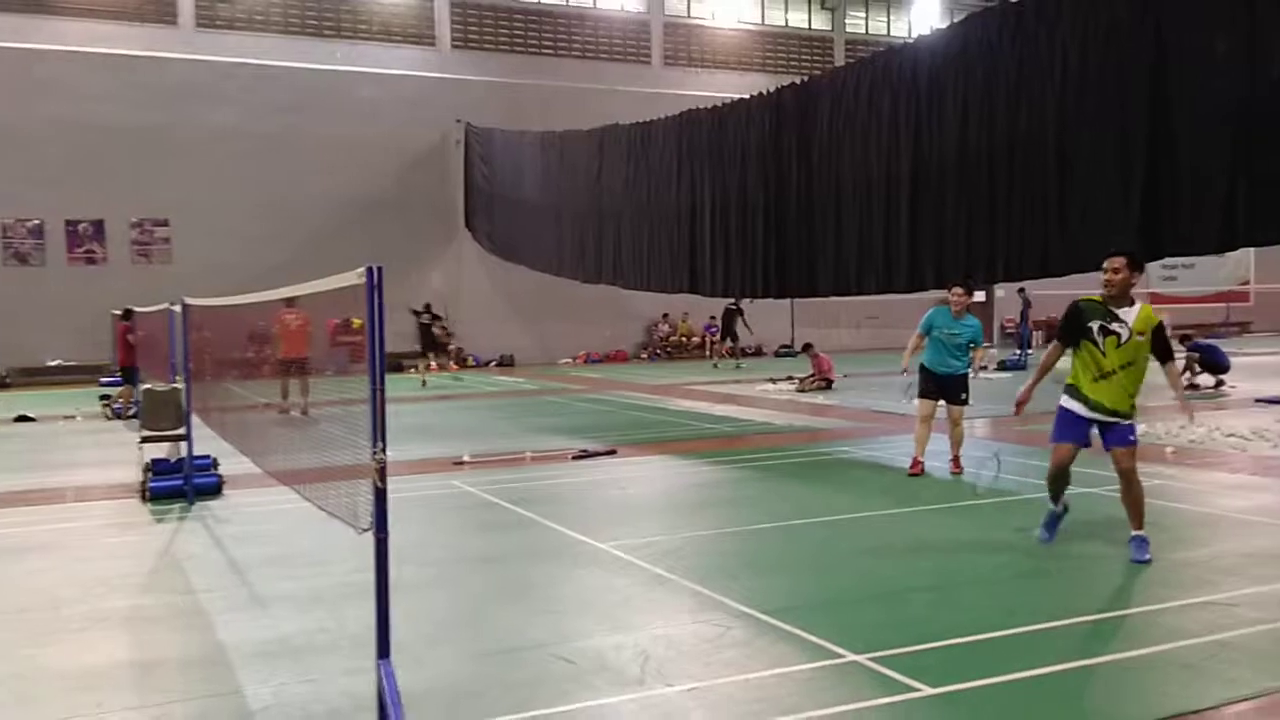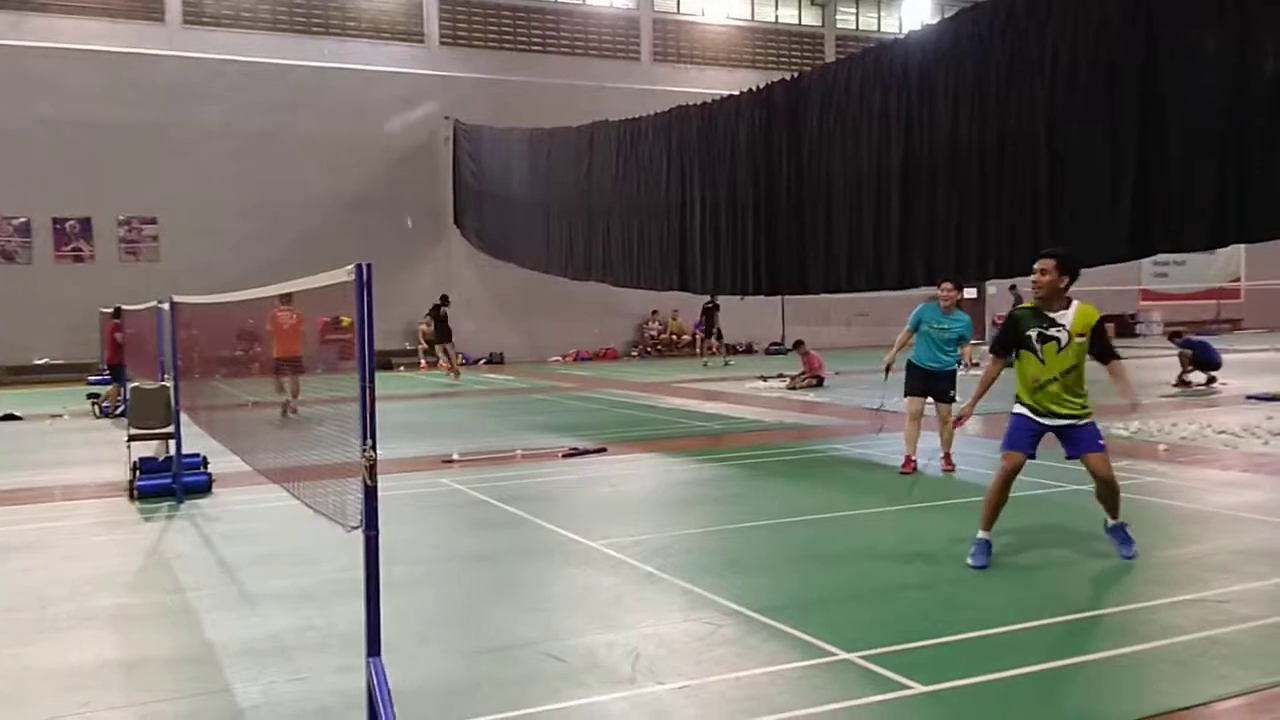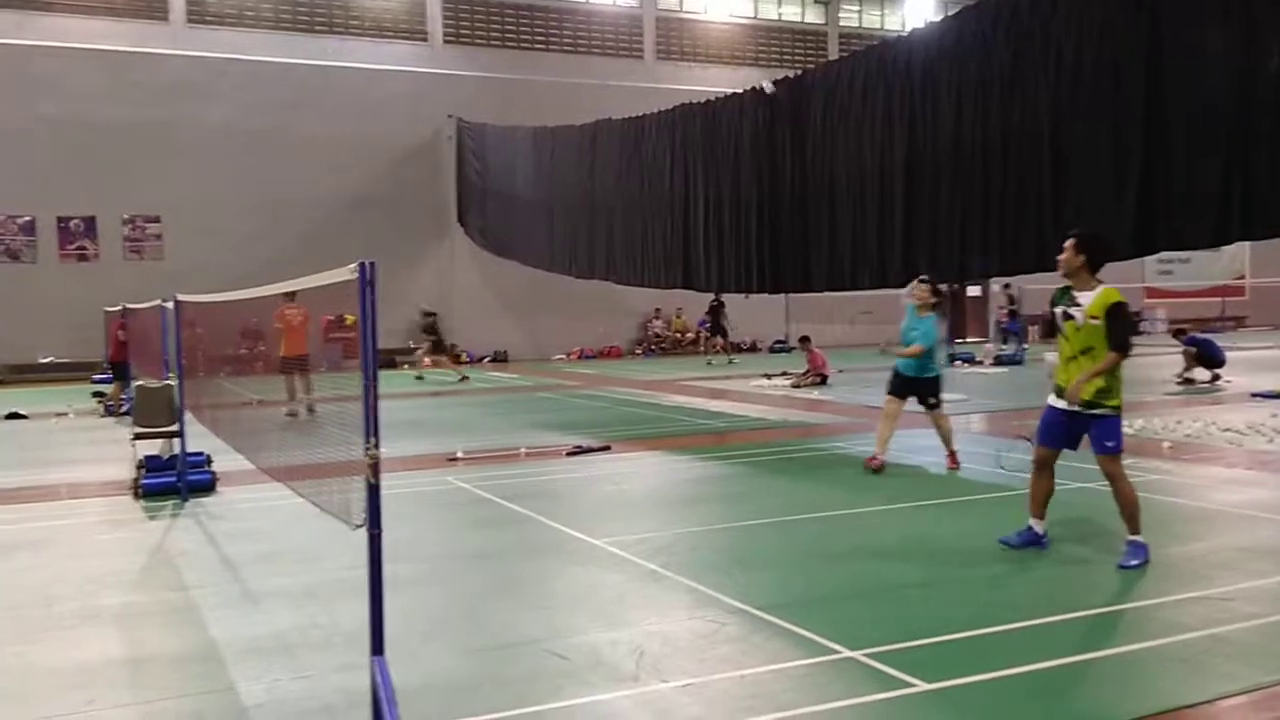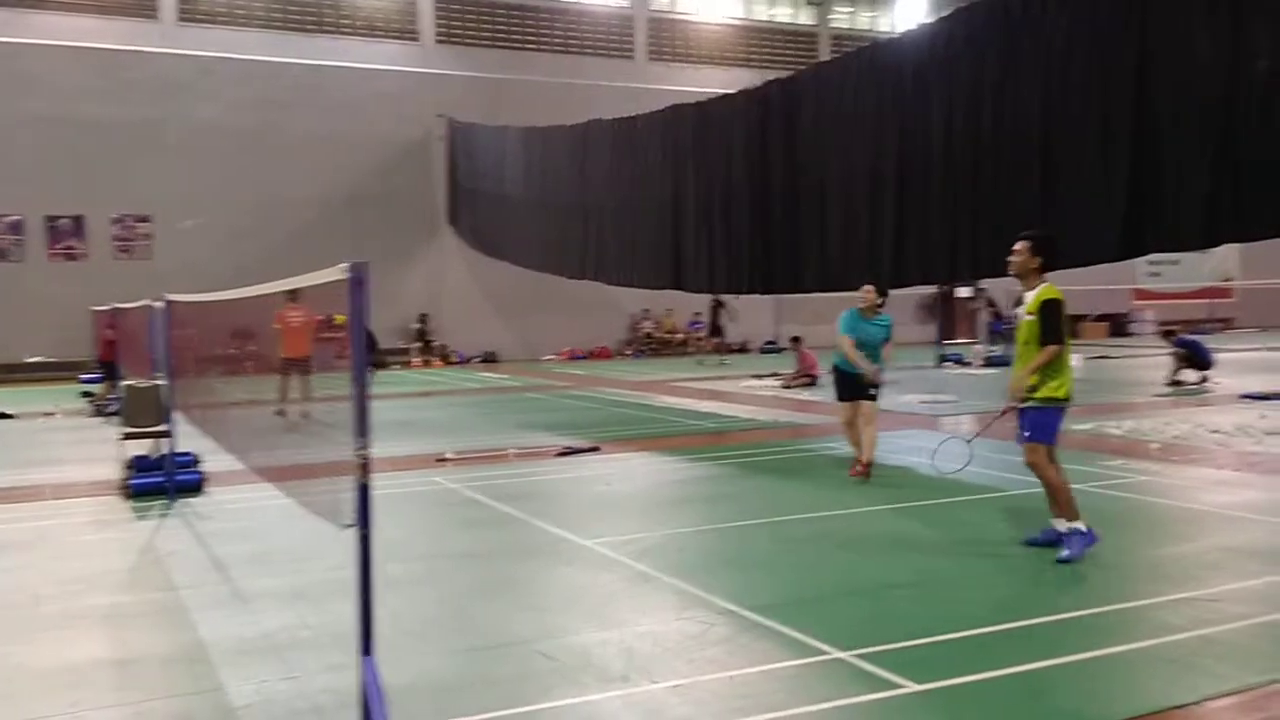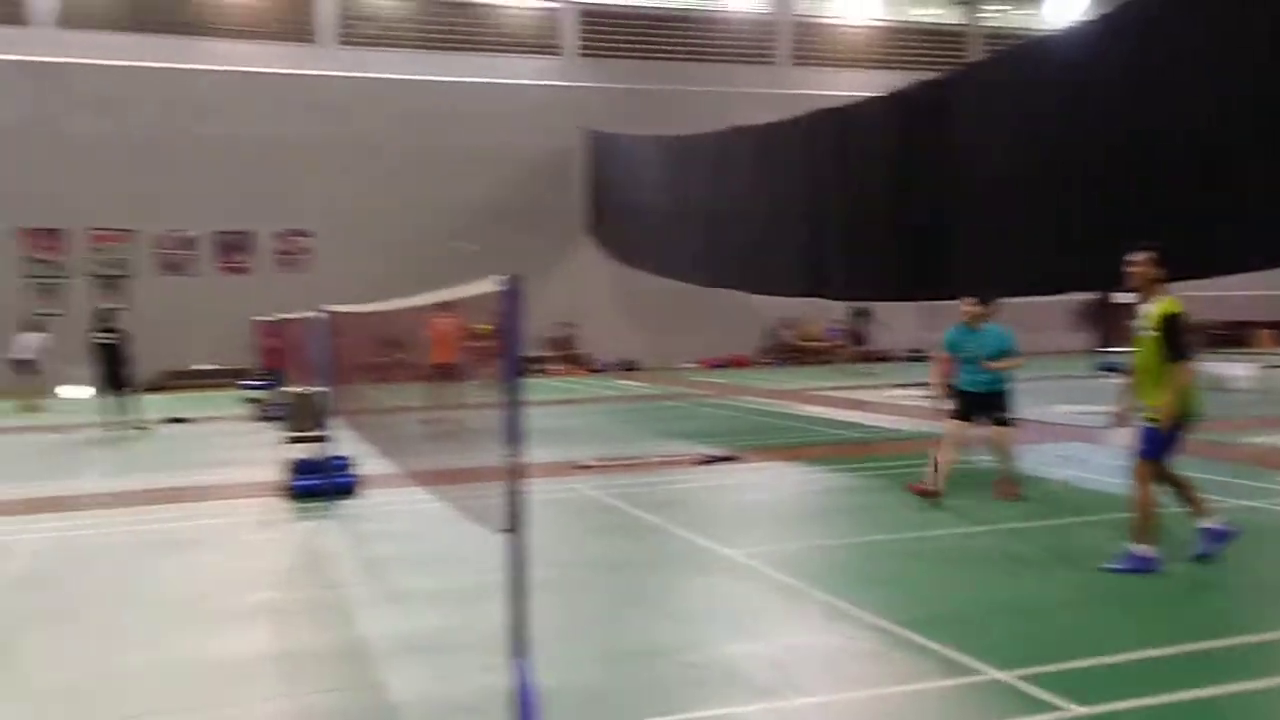
dt=0.5s
person 1, frame 1
left shoulder: (1149, 319)
right shoulder: (1083, 308)
left elbow: (1166, 360)
right elbow: (1058, 347)
left wrist: (1180, 395)
right wrist: (1030, 386)
left hip: (1120, 407)
right hip: (1078, 400)
left knee: (1126, 469)
right knee: (1059, 462)
left ankle: (1137, 536)
right ankle: (1056, 507)
person 1, frame 2
left shoulder: (1088, 317)
right shoulder: (1020, 317)
left elbow: (1109, 359)
right elbow: (998, 360)
left wrist: (1126, 388)
right wrist: (972, 402)
left hip: (1075, 411)
right hip: (1030, 409)
left knee: (1103, 474)
right knee: (1006, 470)
left ankle: (1115, 524)
right ankle: (982, 539)
person 1, frame 3
left shoulder: (1112, 303)
right shoulder: (1059, 297)
left elbow: (1120, 352)
left wrist: (1087, 378)
left hip: (1100, 402)
right hip: (1062, 399)
left knee: (1112, 471)
right knee: (1042, 461)
left ankle: (1136, 542)
right ankle: (1036, 529)
person 1, frame 4
left shoulder: (1049, 298)
right shoulder: (1025, 298)
left elbow: (1055, 346)
left wrist: (1022, 377)
right wrist: (1018, 389)
left hip: (1047, 395)
right hip: (1031, 395)
left knee: (1037, 459)
right knee: (1045, 460)
left ankle: (1078, 529)
right ankle: (1060, 527)
person 1, frame 5
left shoulder: (1170, 312)
right shoulder: (1145, 310)
left elbow: (1181, 362)
left wrist: (1169, 405)
right wrist: (1128, 398)
left hip: (1166, 410)
right hip: (1155, 408)
left knee: (1143, 475)
right knee: (1157, 472)
left ankle: (1141, 551)
right ankle: (1213, 525)
person 2, frame 1
left shoulder: (974, 325)
right shoulder: (935, 314)
left elbow: (978, 349)
right elbow: (918, 337)
left wrist: (976, 363)
right wrist: (907, 358)
left hip: (957, 376)
right hip: (930, 372)
left knee: (956, 419)
right knee: (924, 415)
left ankle: (955, 458)
right ankle: (918, 460)
person 2, frame 2
left shoulder: (963, 321)
right shoulder: (924, 310)
left elbow: (965, 345)
right elbow: (907, 332)
left wrist: (966, 358)
right wrist: (893, 353)
left hip: (945, 372)
right hip: (917, 367)
left knee: (945, 416)
right knee: (914, 413)
left ankle: (946, 456)
right ankle: (910, 458)
person 2, frame 3
left shoulder: (929, 326)
right shoulder: (913, 311)
left elbow: (916, 351)
right elbow: (910, 293)
left wrist: (894, 351)
right wrist: (917, 282)
left hip: (926, 378)
right hip: (902, 373)
left knee: (937, 419)
right knee: (889, 412)
left ankle: (951, 453)
right ankle: (878, 457)
person 2, frame 4
left shoulder: (885, 322)
right shoulder: (848, 317)
right elbow: (846, 347)
left wrist: (883, 358)
right wrist: (864, 366)
left hip: (871, 374)
right hip: (844, 371)
left knee: (867, 418)
right knee: (848, 419)
left ankle: (866, 463)
right ankle: (860, 457)
person 2, frame 5
left shoulder: (999, 334)
right shoulder: (956, 333)
left elbow: (1015, 361)
right elbow: (944, 361)
left wrist: (998, 365)
right wrist: (940, 383)
left hip: (993, 393)
right hip: (965, 392)
left knee: (1001, 442)
right knee: (951, 438)
left ankle: (1008, 481)
right ankle: (935, 485)
